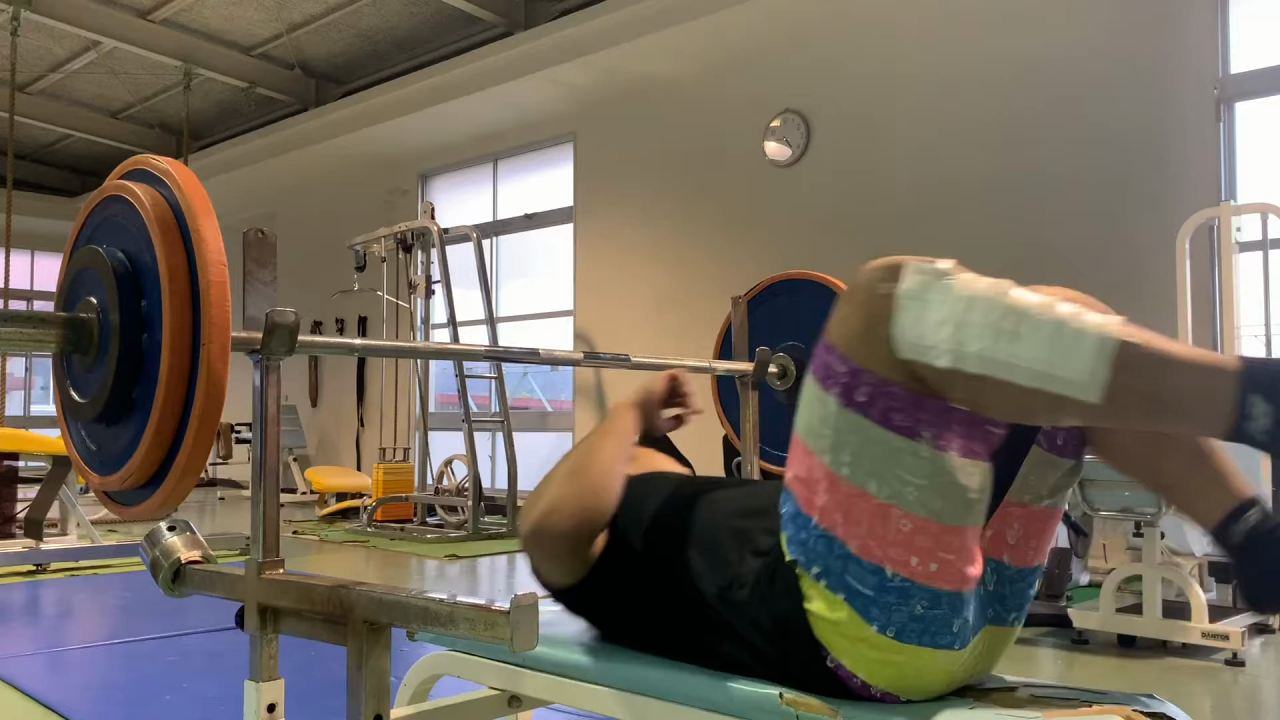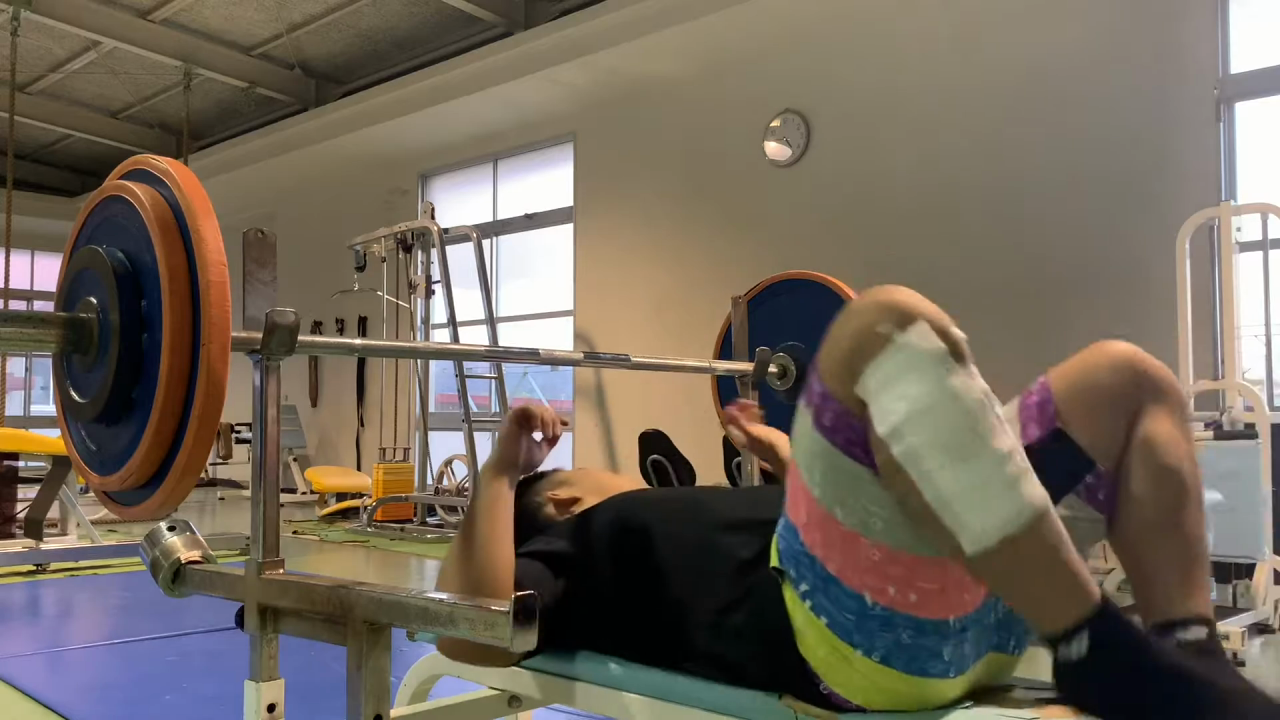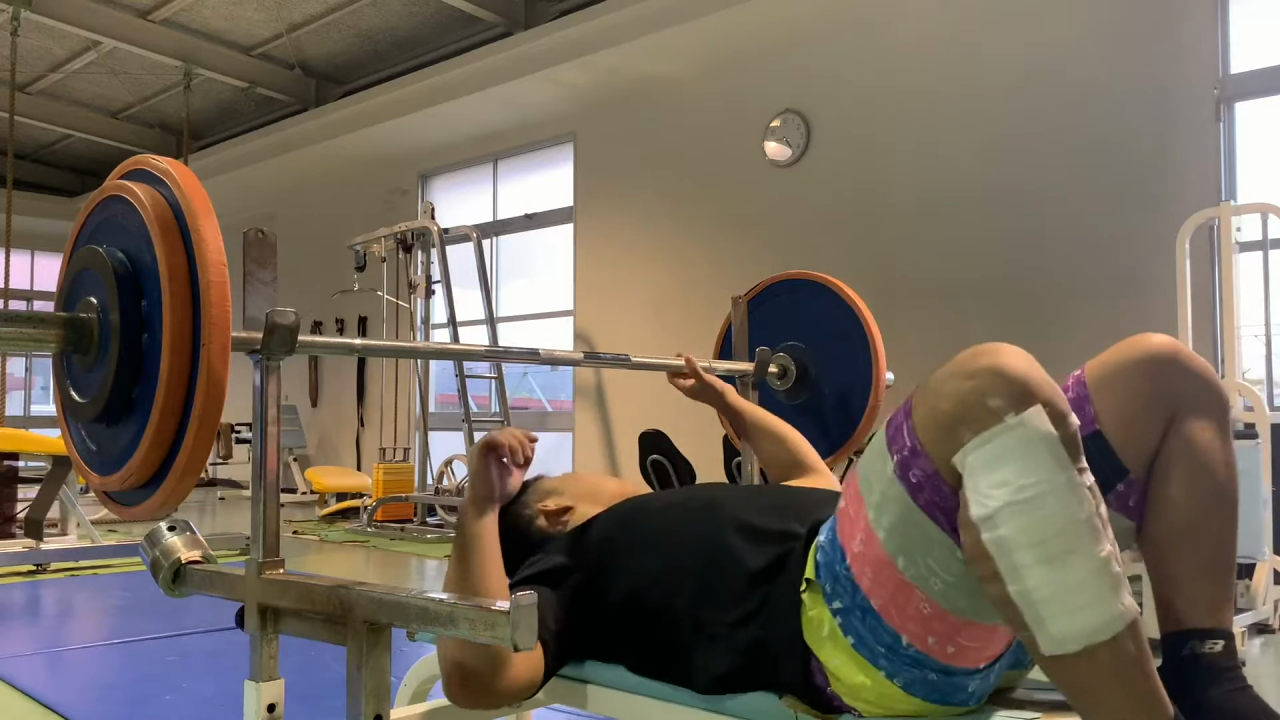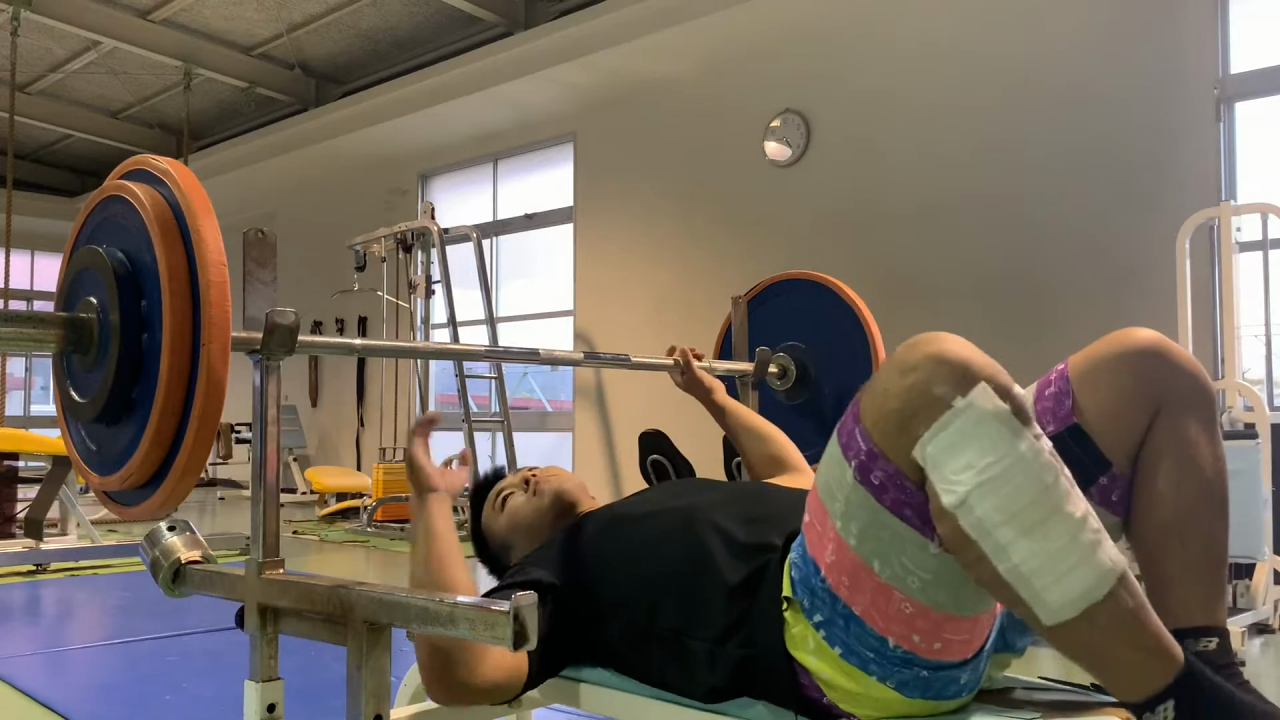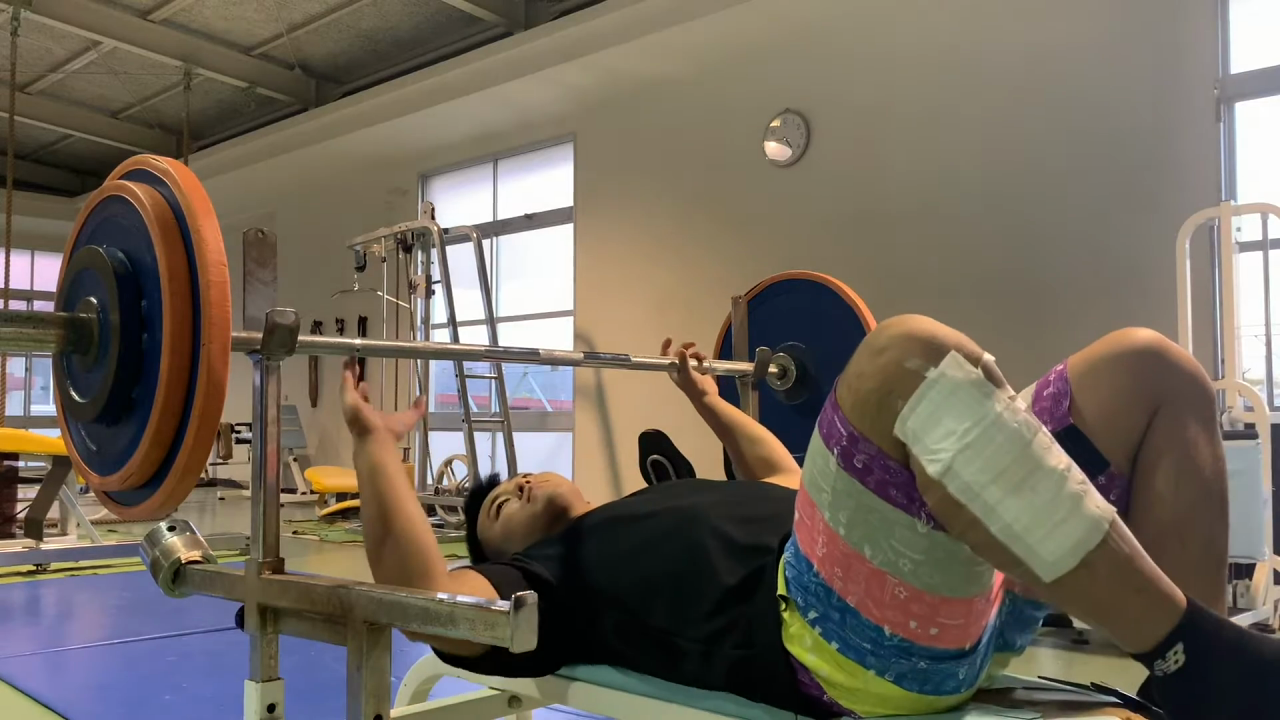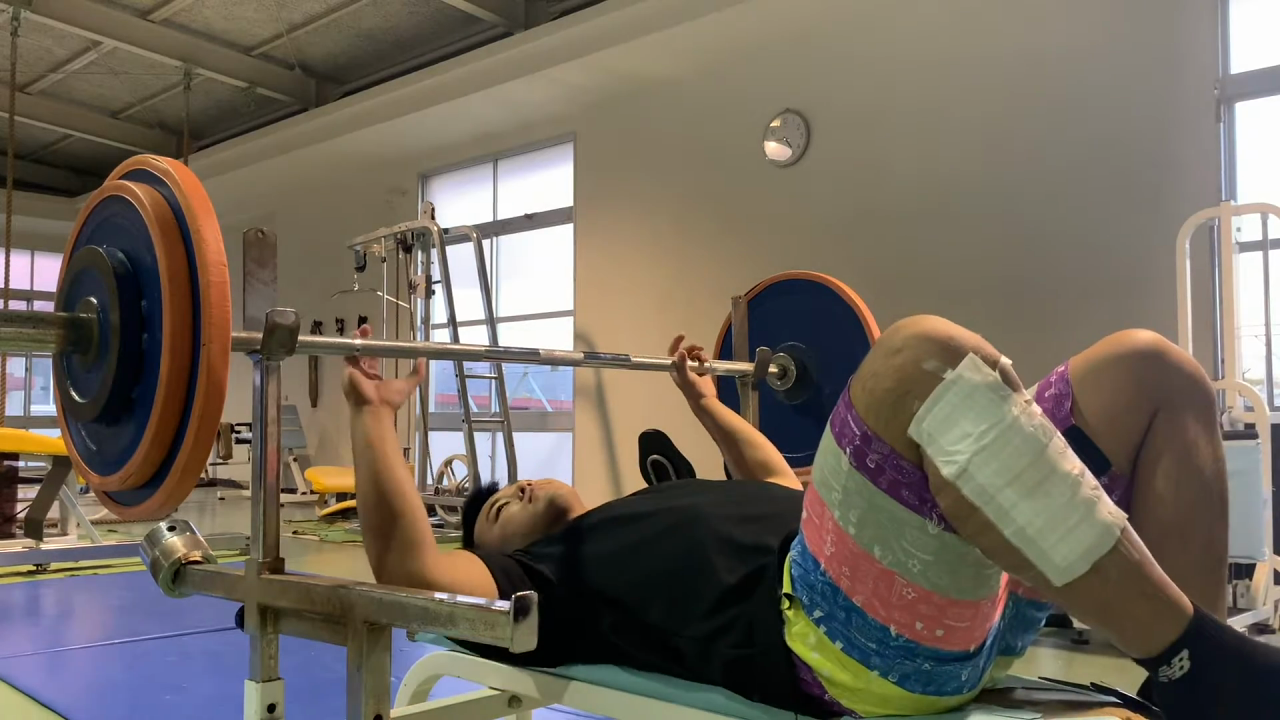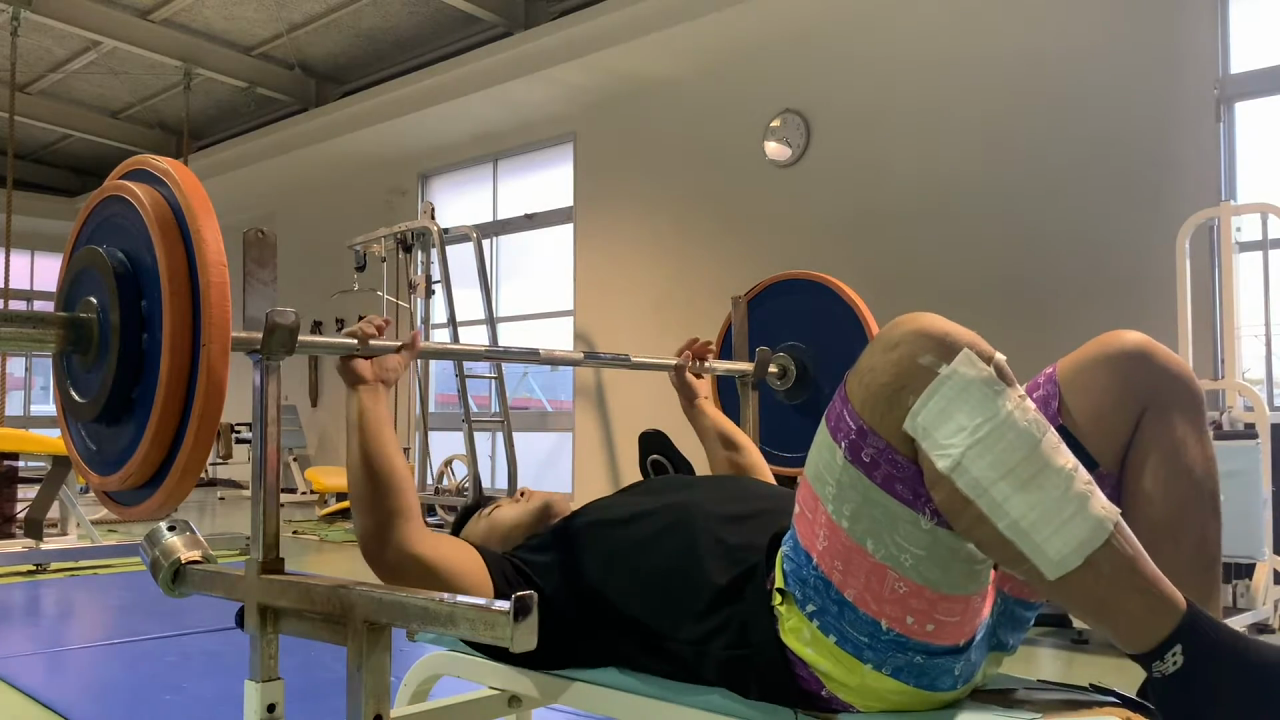
dt=0.3s
person 1, frame 1
left shoulder: (701, 510)
right shoulder: (610, 544)
right elbow: (553, 533)
right wrist: (627, 420)
left hip: (968, 600)
right hip: (870, 609)
left knee: (1066, 322)
right knee: (892, 294)
person 1, frame 2
left shoulder: (661, 525)
right shoulder: (570, 555)
right elbow: (471, 630)
left wrist: (774, 447)
right wrist: (499, 472)
left hip: (963, 613)
right hip: (864, 627)
left knee: (1126, 376)
right knee: (887, 323)
right ankle: (1099, 650)
person 1, frame 3
left shoulder: (678, 525)
right shoulder: (567, 569)
left elbow: (809, 474)
left wrist: (728, 403)
right wrist: (479, 510)
left hip: (987, 600)
right hip: (862, 629)
left knee: (1164, 375)
right knee: (994, 387)
person 1, frame 4
left shoulder: (665, 518)
right shoulder: (554, 578)
left elbow: (789, 477)
left wrist: (717, 400)
right wrist: (431, 503)
left hip: (971, 588)
right hip: (850, 634)
left knee: (1151, 371)
right knee: (939, 374)
person 1, frame 5
left shoulder: (663, 520)
right shoulder: (544, 582)
left elbow: (783, 478)
right elbow: (423, 600)
left wrist: (709, 404)
right wrist: (375, 446)
left hip: (966, 597)
right hip: (847, 630)
left knee: (1149, 369)
right knee: (911, 354)
person 1, frame 6
left shoulder: (655, 520)
right shoulder: (543, 578)
left elbow: (778, 483)
right elbow: (410, 571)
left wrist: (707, 405)
right wrist: (373, 416)
left hip: (964, 594)
right hip: (842, 629)
left knee: (1150, 372)
right knee: (928, 355)
person 1, frame 7
left shoulder: (633, 532)
right shoulder: (530, 587)
left elbow: (750, 487)
right elbow: (396, 546)
left wrist: (697, 404)
right wrist: (368, 393)
left hip: (962, 600)
right hip: (835, 626)
left knee: (1137, 371)
right knee: (925, 354)
